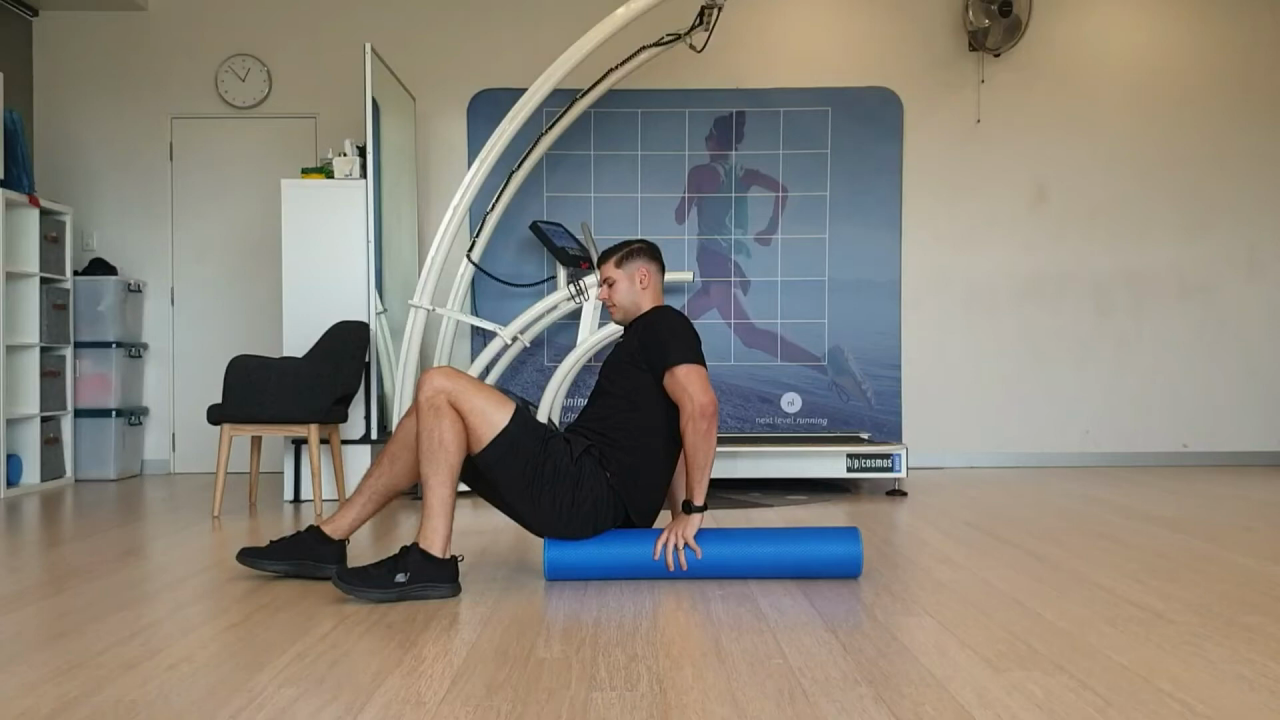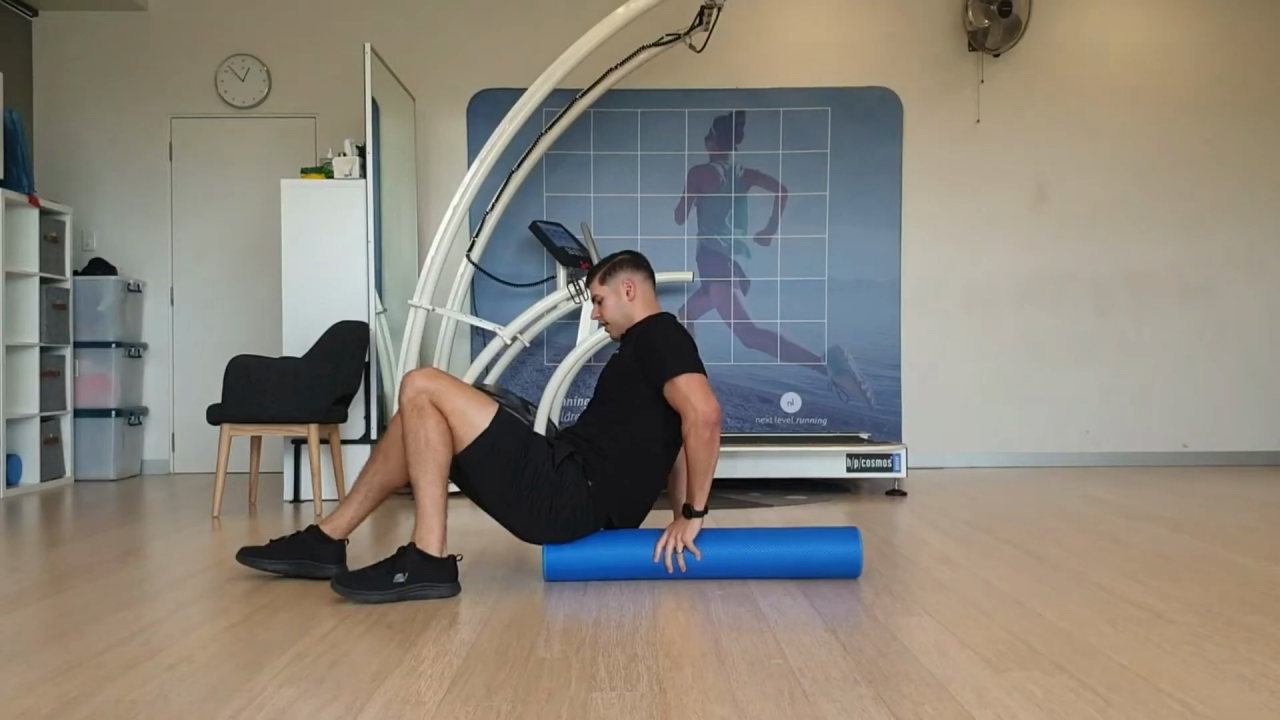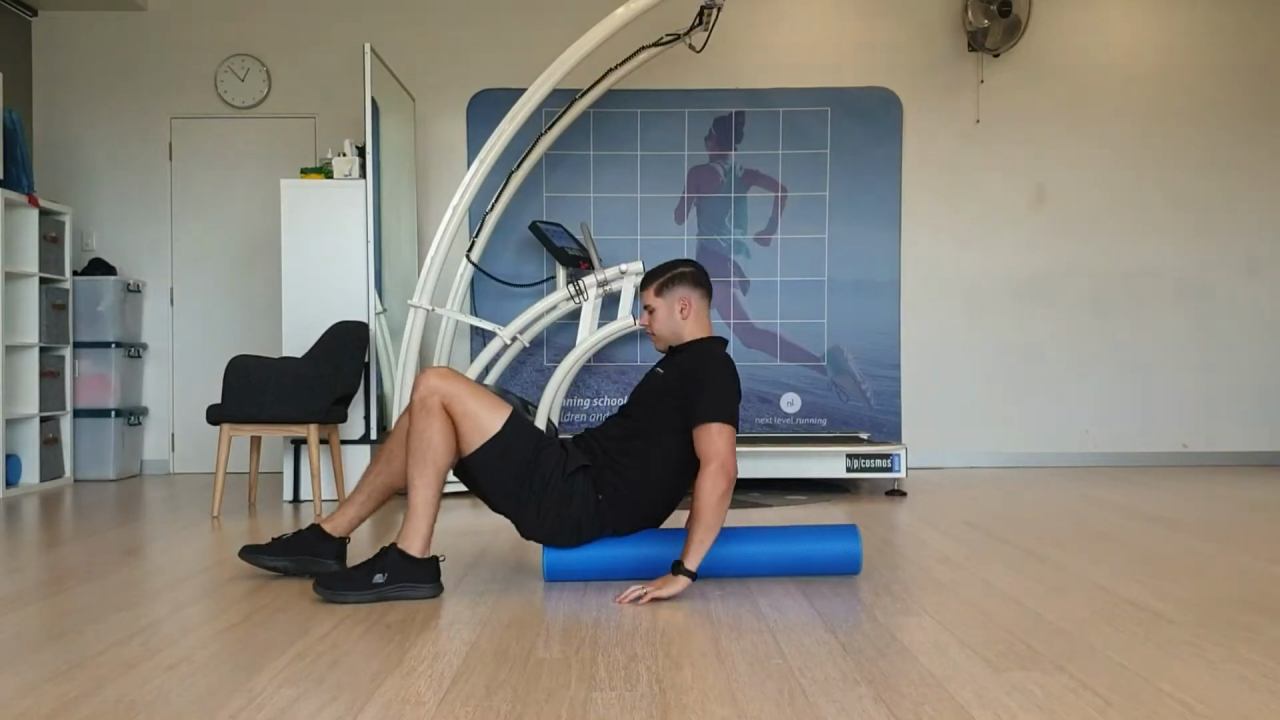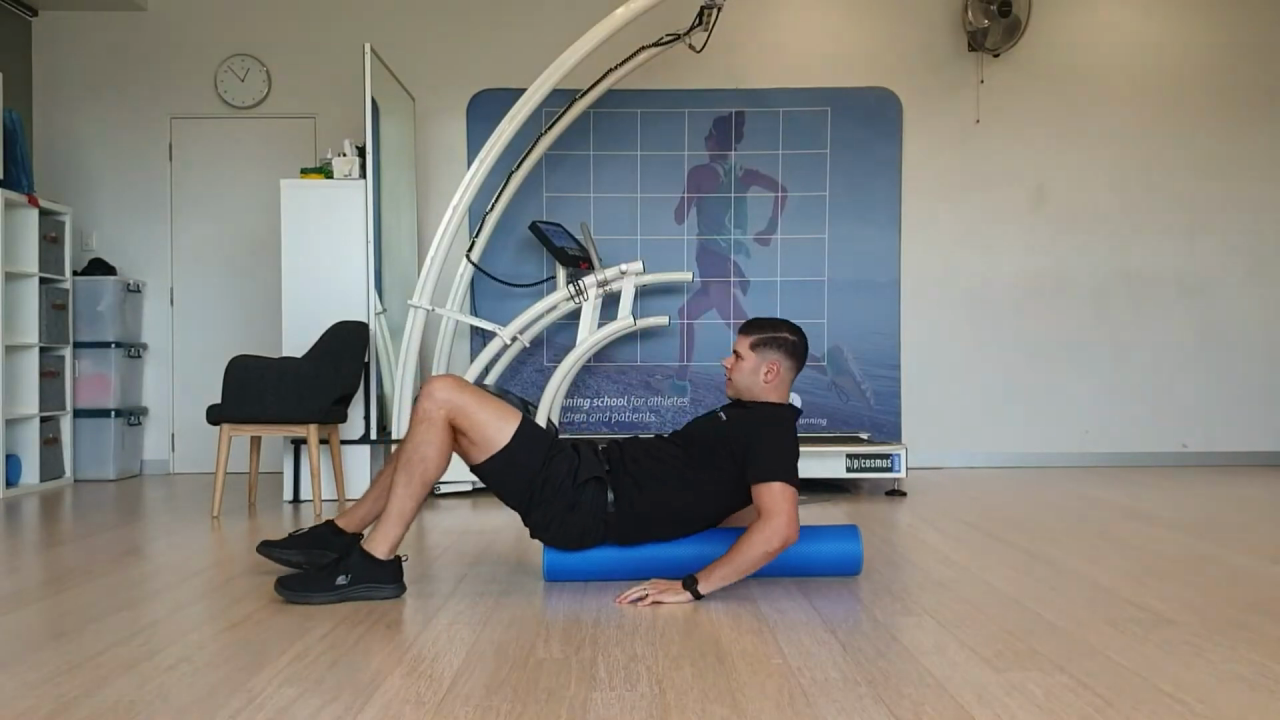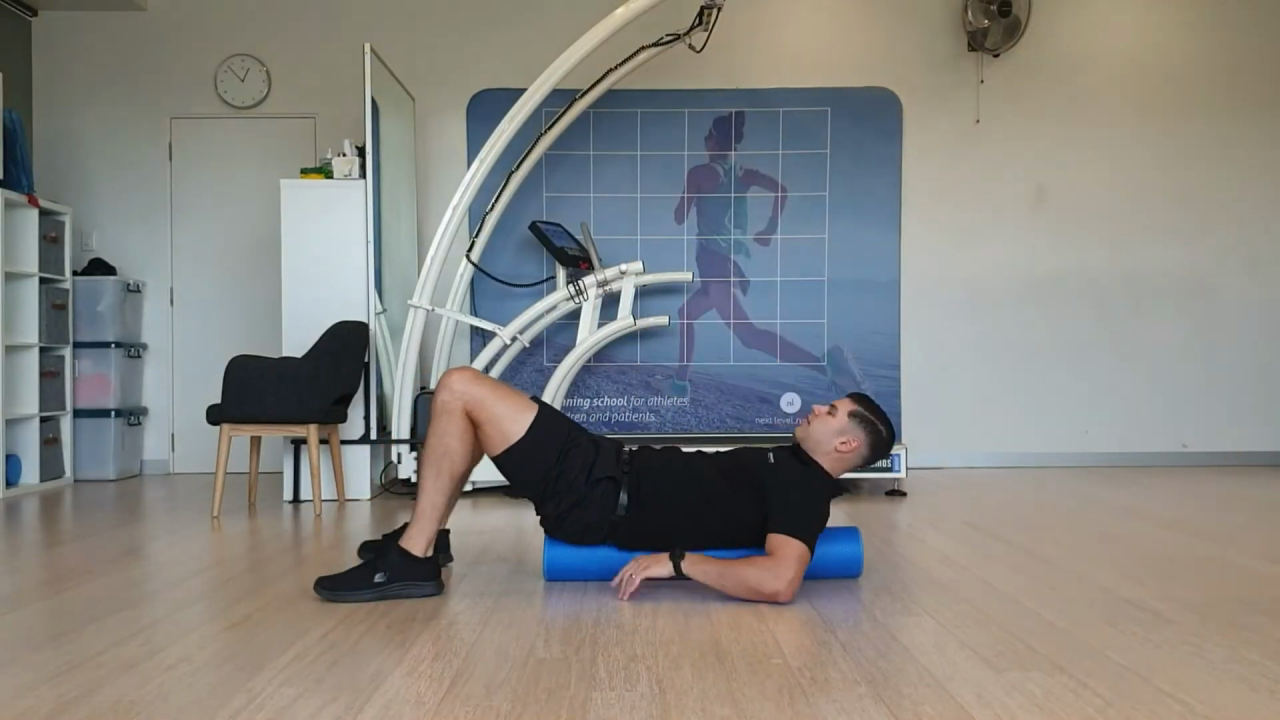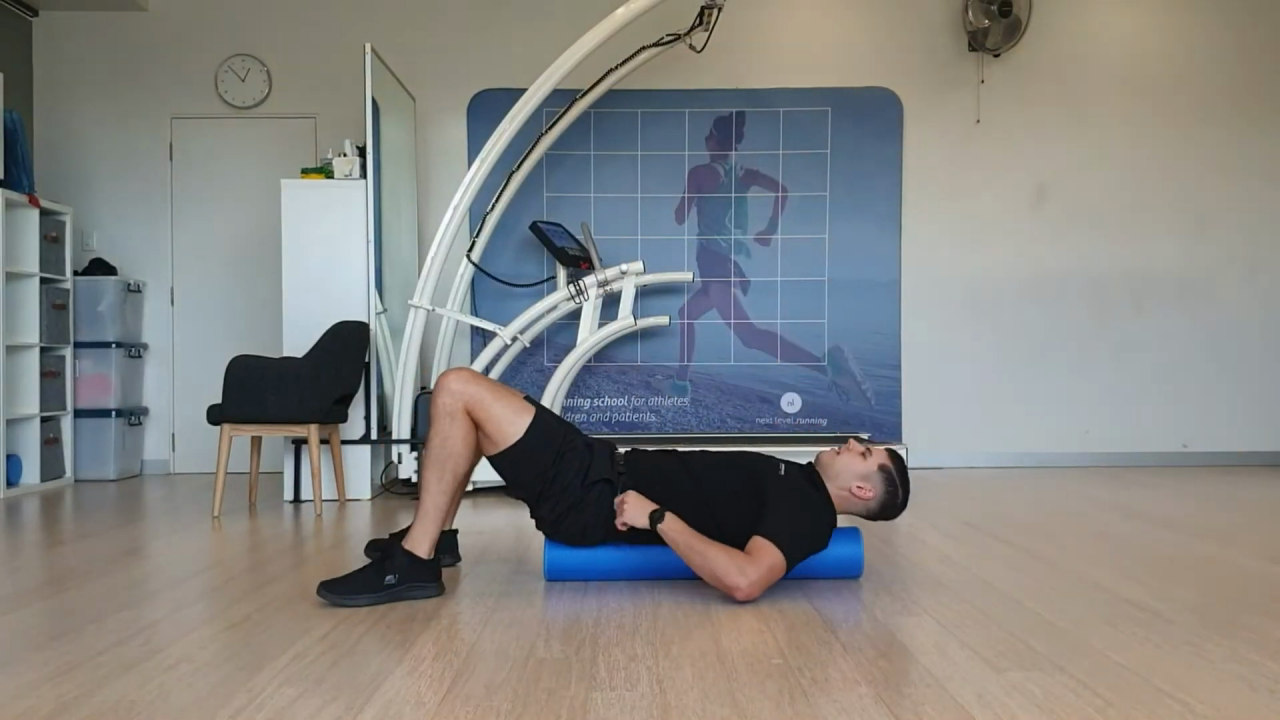
dt=0.5s
person 1, frame 1
left shoulder: (664, 325)
right shoulder: (649, 337)
left elbow: (701, 407)
right elbow: (664, 439)
left wrist: (694, 510)
right wrist: (676, 515)
left hip: (583, 493)
right hip: (583, 492)
left knee: (439, 388)
right knee: (429, 421)
left ankle: (431, 562)
right ankle: (326, 541)
person 1, frame 2
left shoulder: (659, 335)
right shoulder: (652, 345)
left elbow: (703, 416)
right elbow: (673, 436)
left wrist: (693, 515)
right wrist: (679, 514)
left hip: (563, 494)
right hip: (572, 488)
left knee: (421, 388)
right knee: (418, 419)
left ankle: (430, 561)
right ankle: (326, 540)
person 1, frame 3
left shoulder: (706, 369)
right shoulder: (694, 363)
left elbow: (718, 469)
right elbow: (699, 466)
left wrist: (683, 572)
left hip: (573, 502)
right hip: (574, 485)
left knee: (435, 387)
right knee: (426, 414)
left ankle: (411, 560)
right ankle: (327, 539)
person 1, frame 4
left shoulder: (767, 430)
right shoulder: (756, 423)
left elbow: (779, 527)
right elbow: (758, 513)
left wrist: (693, 587)
left hip: (584, 504)
right hip: (594, 473)
left knee: (441, 396)
right knee: (441, 412)
left ankle: (375, 562)
right ankle: (342, 534)
person 1, frame 5
left shoulder: (804, 494)
right shoulder: (794, 469)
left elbow: (779, 581)
left wrist: (675, 562)
left hip: (597, 501)
right hip: (613, 470)
left knee: (458, 389)
right knee: (467, 393)
left ankle: (411, 559)
right ankle: (427, 535)
person 1, frame 6
left shoulder: (805, 513)
right shoulder: (798, 485)
left elbow: (744, 580)
left wrist: (658, 517)
left hip: (595, 501)
right hip: (610, 469)
left knee: (457, 390)
right knee: (465, 396)
left ankle: (413, 561)
right ankle: (434, 536)
person 2, frame 1
left shoulder: (700, 172)
right shoulder: (745, 174)
left elbow: (680, 218)
right elbow: (781, 189)
left wrist: (687, 195)
right wrist: (771, 229)
left hip: (715, 260)
right hip: (735, 261)
left knee: (748, 333)
right knee: (686, 315)
left ankle: (825, 364)
person 2, frame 2
left shoulder: (700, 173)
right shoulder: (745, 174)
left elbow: (680, 218)
right elbow: (781, 189)
left wrist: (687, 196)
right wrist: (771, 229)
left hip: (714, 260)
right hip: (736, 260)
left knee: (748, 333)
right knee: (686, 315)
left ankle: (826, 365)
person 2, frame 3
left shoulder: (700, 173)
right shoulder: (745, 174)
left elbow: (680, 218)
right elbow: (780, 190)
left wrist: (687, 196)
right wrist: (770, 230)
left hip: (714, 260)
right hip: (735, 261)
left knee: (747, 333)
left ankle: (826, 364)
person 2, frame 4
left shoulder: (700, 173)
right shoulder: (745, 173)
left elbow: (680, 218)
right elbow: (781, 190)
left wrist: (689, 196)
right wrist: (770, 229)
left hip: (715, 261)
right hip: (736, 261)
right knee: (686, 315)
left ankle: (825, 364)
right ankle: (681, 381)
person 2, frame 5
left shoulder: (699, 173)
right shoulder: (744, 173)
left elbow: (680, 218)
right elbow: (780, 190)
left wrist: (689, 194)
right wrist: (770, 229)
left hip: (715, 261)
right hip: (734, 260)
left knee: (748, 334)
right knee: (687, 314)
left ankle: (825, 365)
right ankle: (680, 381)
person 2, frame 6
left shoulder: (700, 173)
right shoulder: (745, 174)
left elbow: (681, 218)
right elbow: (781, 190)
left wrist: (688, 196)
right wrist: (770, 229)
left hip: (714, 260)
right hip: (735, 261)
left knee: (749, 334)
right knee: (687, 314)
left ankle: (827, 365)
right ankle: (681, 381)
